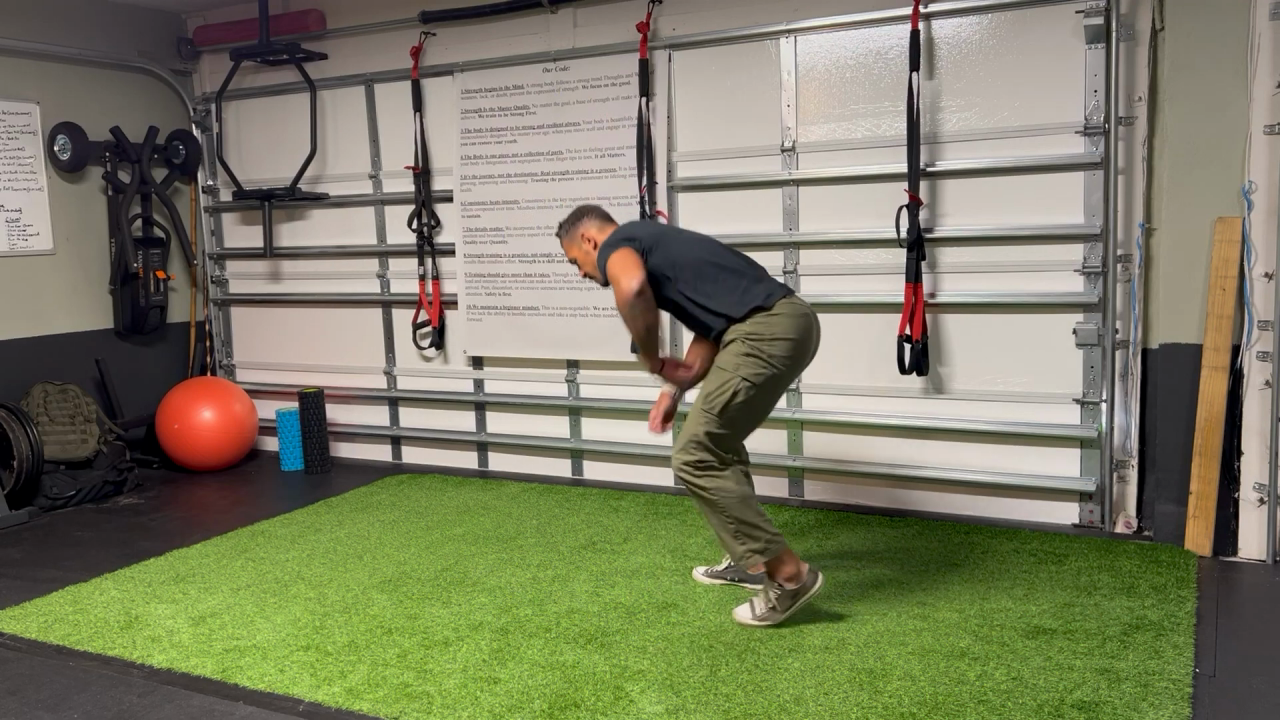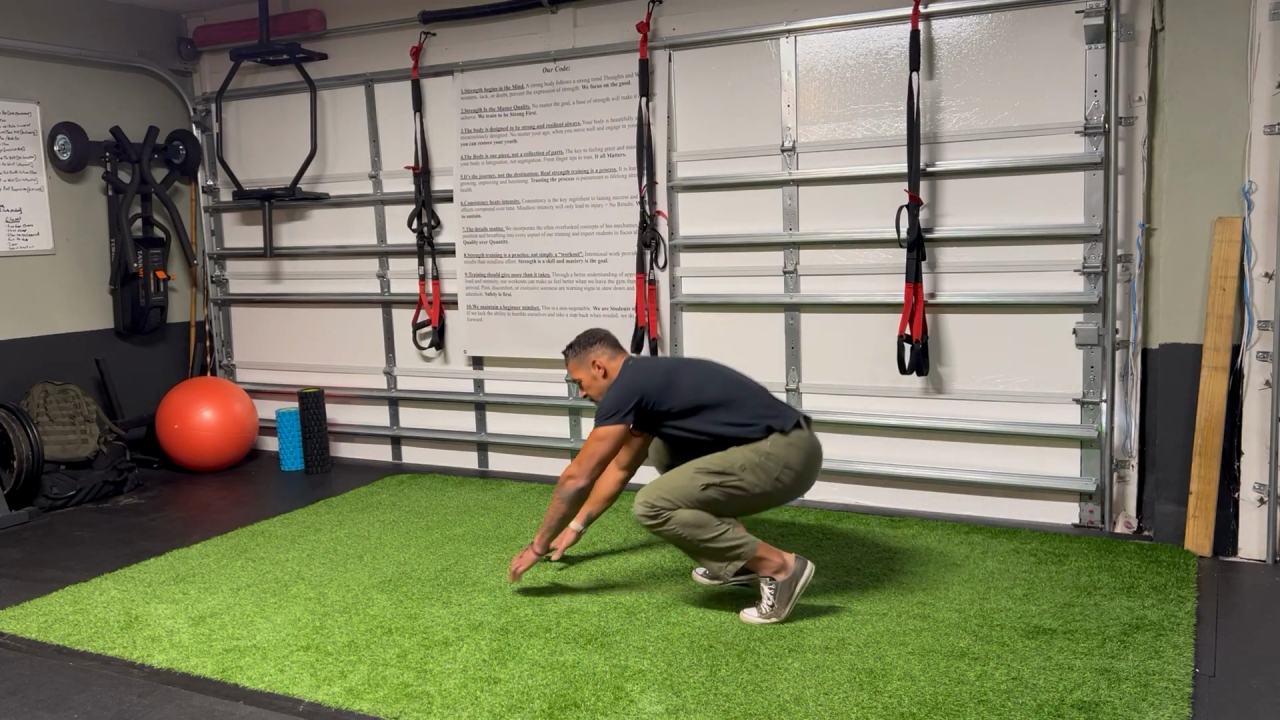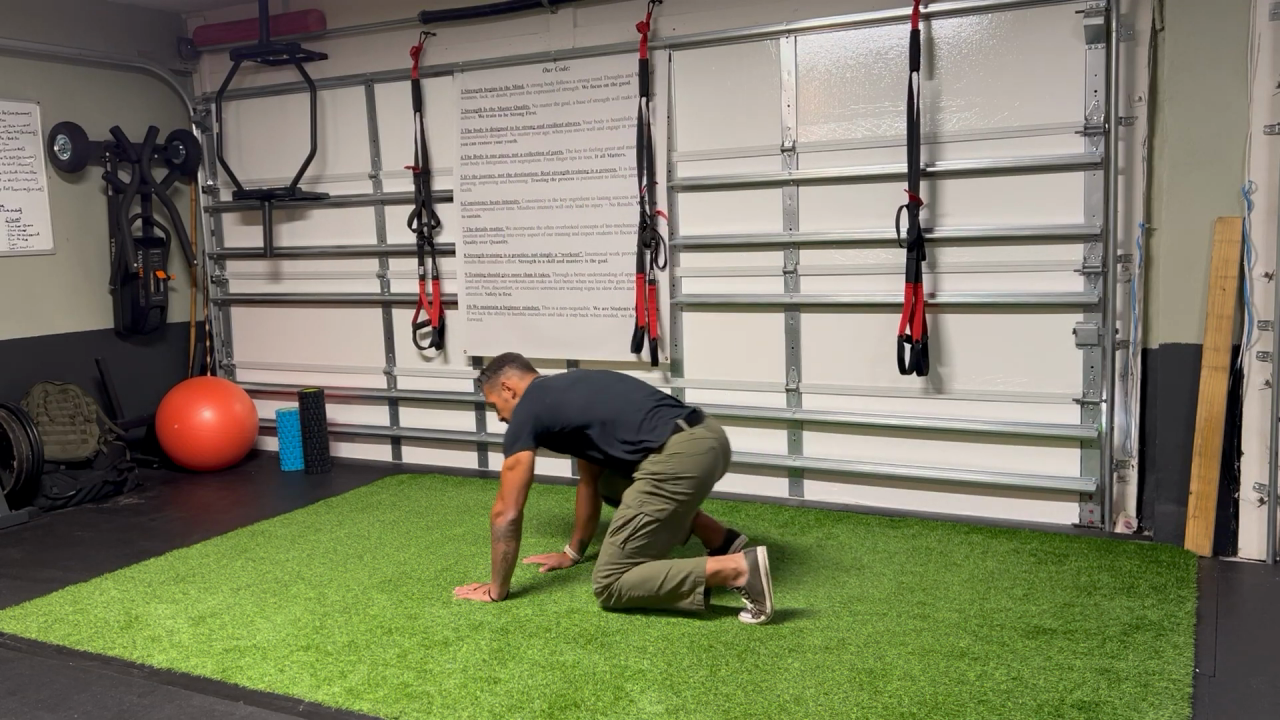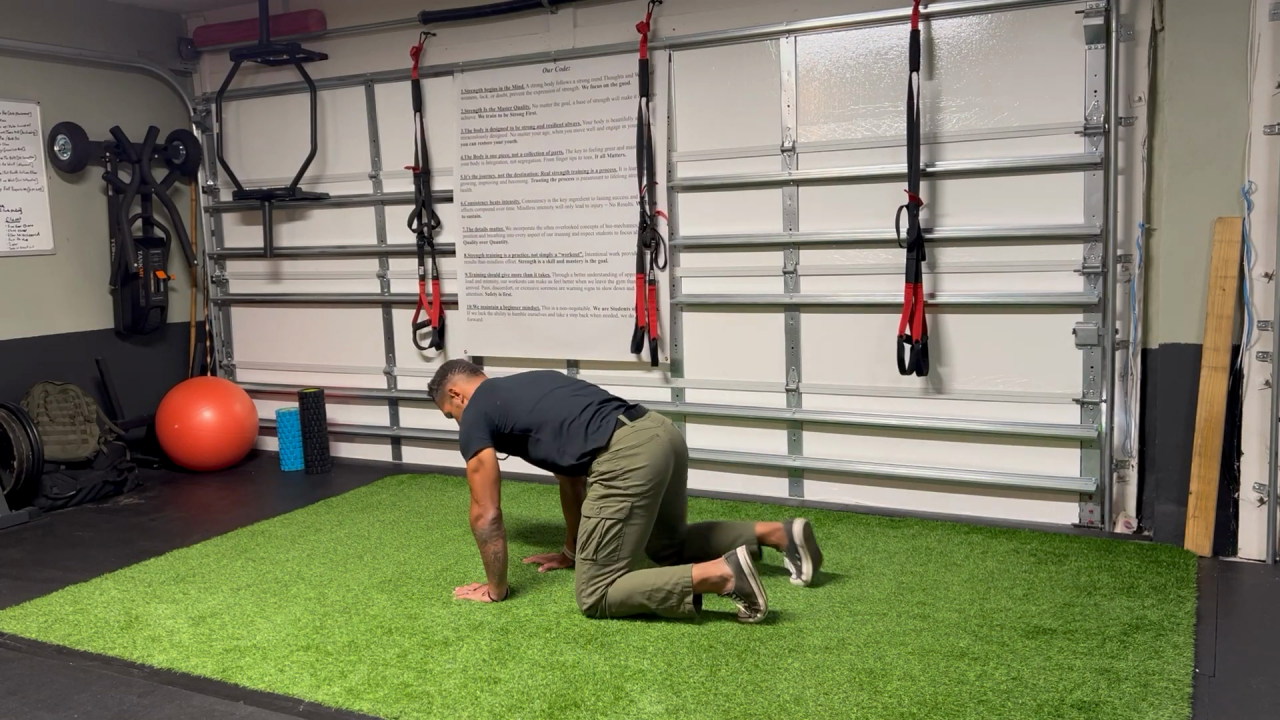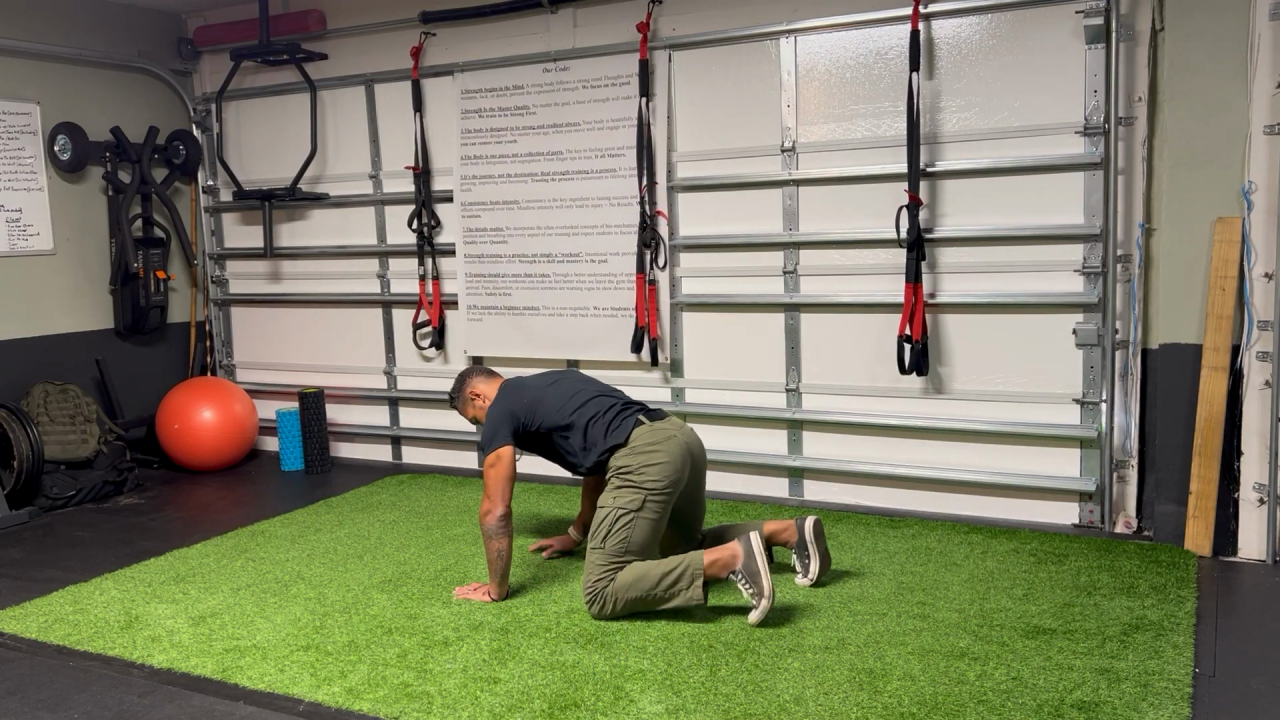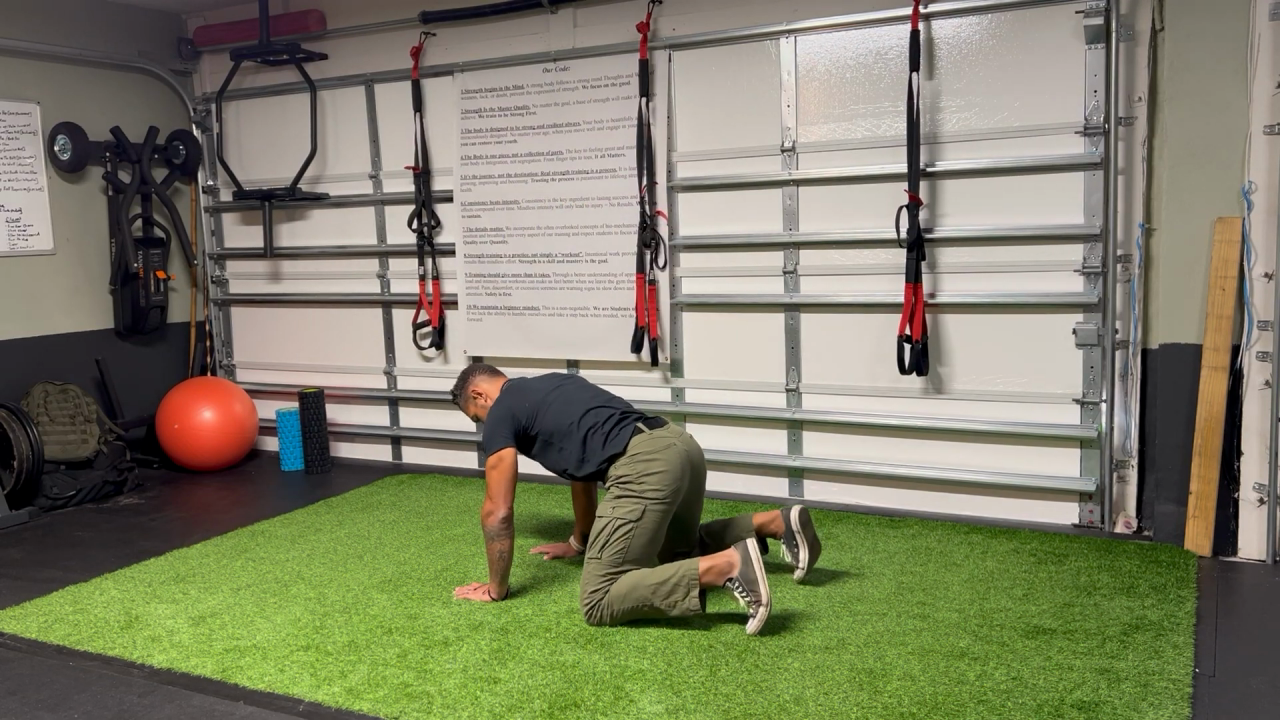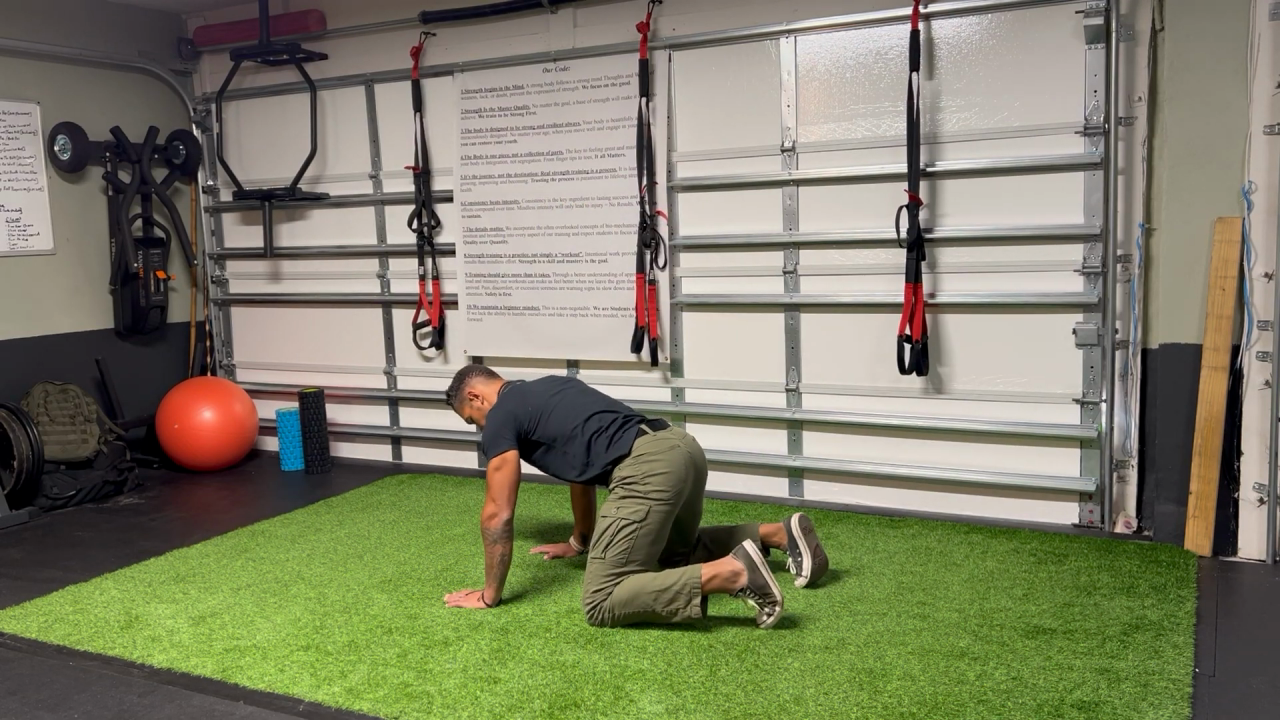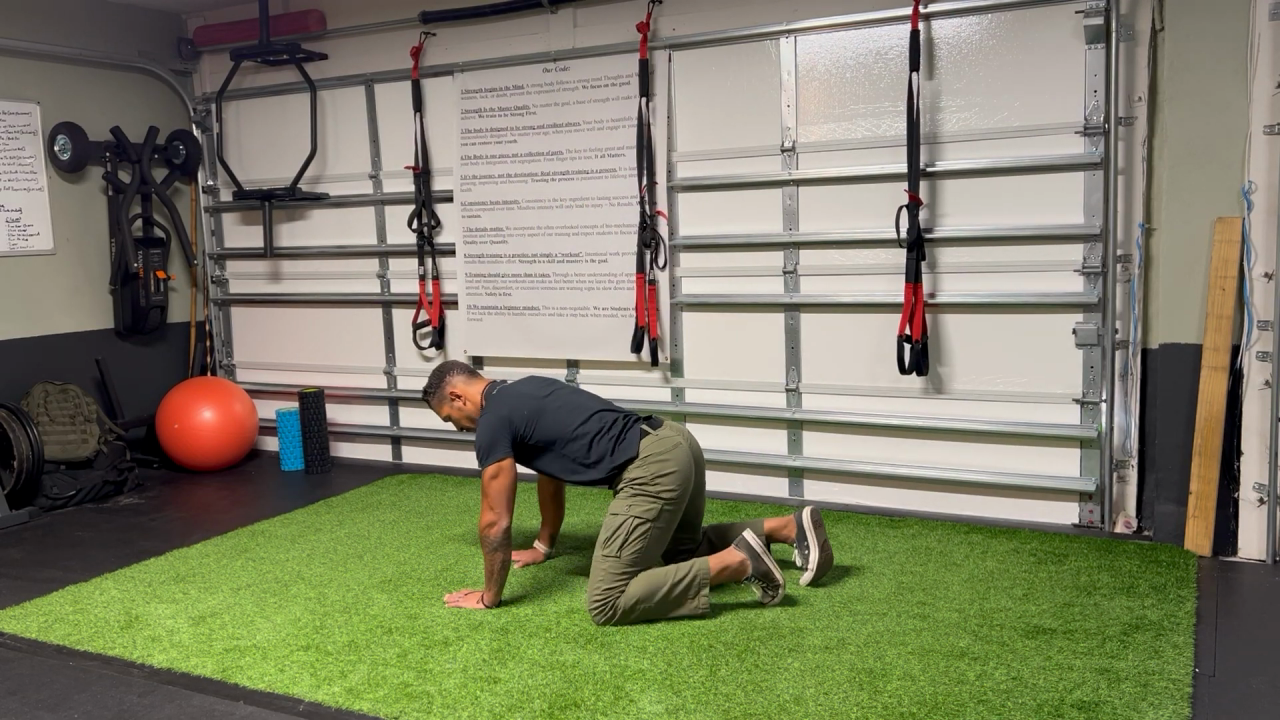
dt=0.5s
person 1, frame 1
left shoulder: (618, 244)
right shoulder: (648, 243)
left elbow: (632, 287)
right elbow: (706, 331)
left wrist: (656, 362)
right wrist: (675, 390)
left hip: (768, 330)
right hip: (788, 321)
left knee: (695, 458)
right knee: (713, 440)
left ankle: (791, 575)
right ankle: (750, 560)
person 1, frame 2
left shoulder: (626, 388)
right shoulder: (645, 382)
left elbow: (578, 477)
right elbow: (621, 467)
left wrist: (539, 545)
right wrist: (574, 528)
left hip: (783, 454)
right hip: (781, 442)
left knee: (654, 505)
right knee: (665, 453)
left ankle: (779, 567)
right ankle: (740, 559)
person 1, frame 3
left shoulder: (528, 414)
right shoulder: (569, 389)
left elbow: (508, 513)
right elbow: (591, 480)
left wrist: (497, 588)
right wrist: (574, 551)
left hip: (679, 456)
right hip: (706, 437)
left knee: (612, 583)
right knee: (612, 485)
left ankle: (736, 570)
right ankle: (720, 539)
person 1, frame 4
left shoulder: (475, 415)
right shoulder: (530, 385)
left elbow: (486, 514)
right elbow: (571, 476)
left wrist: (496, 588)
right wrist: (572, 552)
left hip: (629, 457)
right hip: (662, 433)
left knee: (596, 598)
right knee: (668, 548)
left ankle: (720, 575)
right ankle: (780, 534)
person 1, frame 5
left shoulder: (499, 413)
right shoulder: (545, 387)
left elbow: (495, 510)
left wrist: (496, 587)
right wrist: (575, 535)
left hip: (645, 458)
right hip: (680, 438)
left knee: (602, 594)
right knee: (681, 548)
left ankle: (732, 558)
right ankle: (791, 531)
person 1, frame 6
left shoulder: (502, 413)
right shoulder: (552, 386)
left elbow: (498, 511)
right elbow: (583, 469)
left wrist: (497, 587)
right wrist: (578, 542)
left hip: (645, 467)
right hip: (679, 445)
left knee: (599, 603)
right knee: (680, 548)
left ankle: (726, 566)
right ankle: (777, 522)
person 1, frame 7
left shoulder: (501, 417)
right shoulder: (546, 390)
left elbow: (498, 514)
left wrist: (490, 594)
right wrist: (579, 542)
left hip: (648, 470)
right hip: (682, 448)
left knee: (601, 605)
right knee: (677, 552)
left ankle: (729, 572)
right ankle: (780, 533)
person 1, frame 8
left shoulder: (494, 423)
right shoulder: (524, 392)
left elbow: (496, 522)
right elbow: (553, 473)
left wrist: (490, 596)
right wrist: (542, 547)
left hip: (653, 469)
right hip: (676, 443)
left knee: (606, 603)
right knee: (685, 548)
left ankle: (735, 563)
right ankle: (789, 527)
